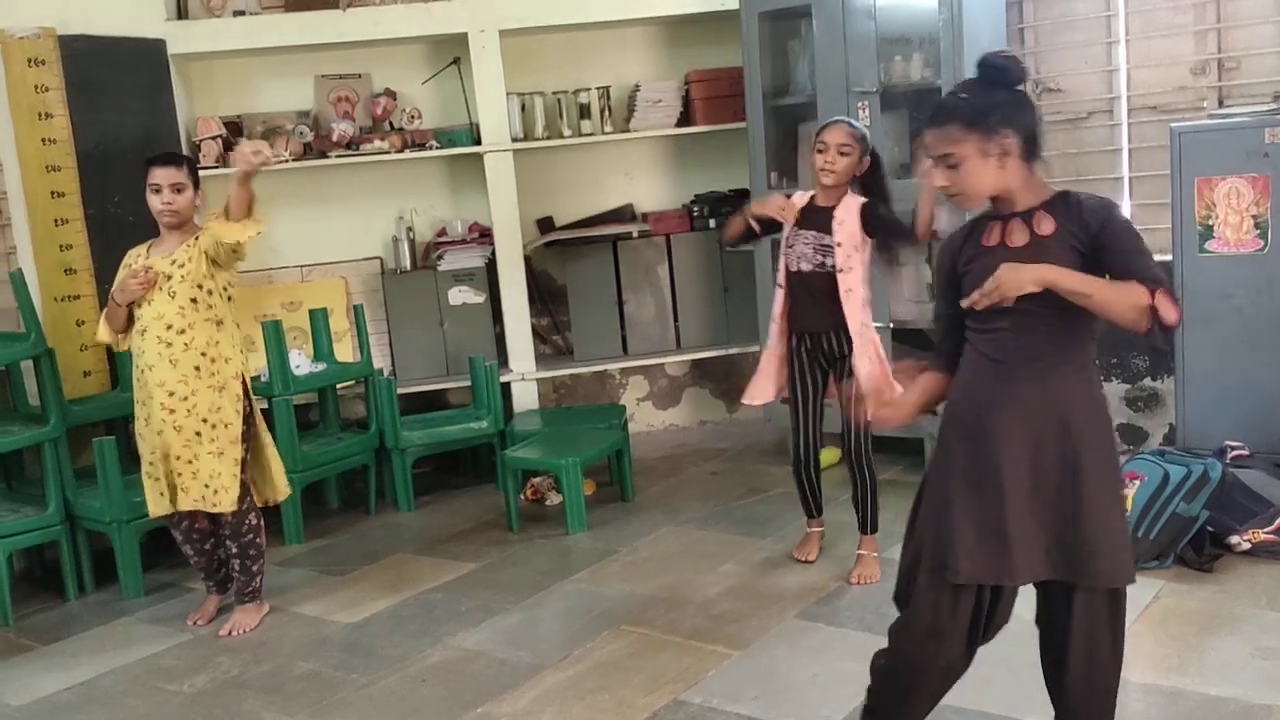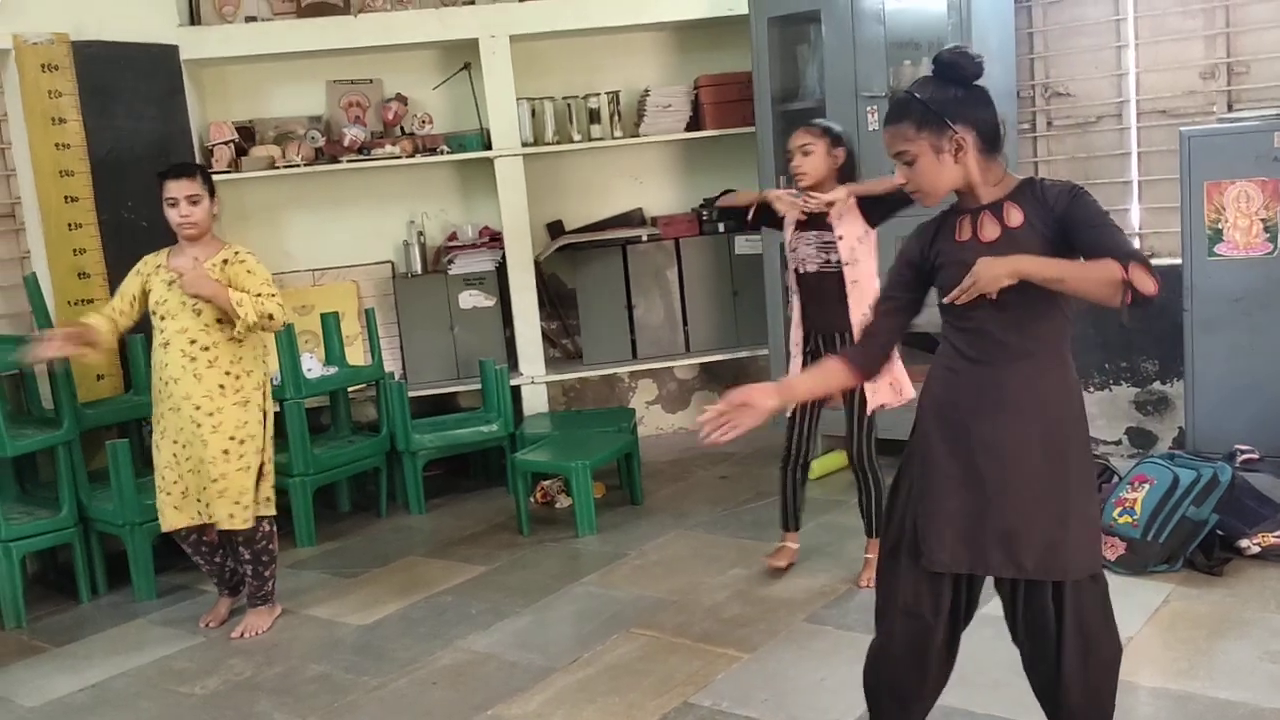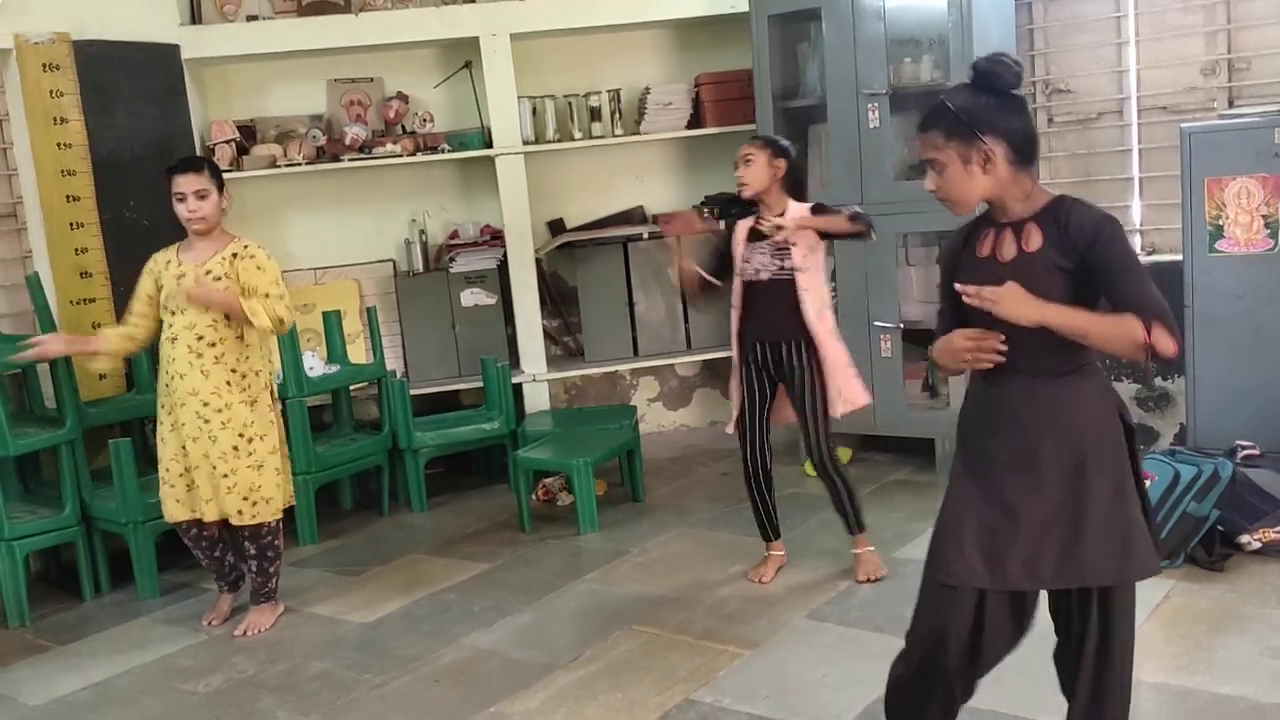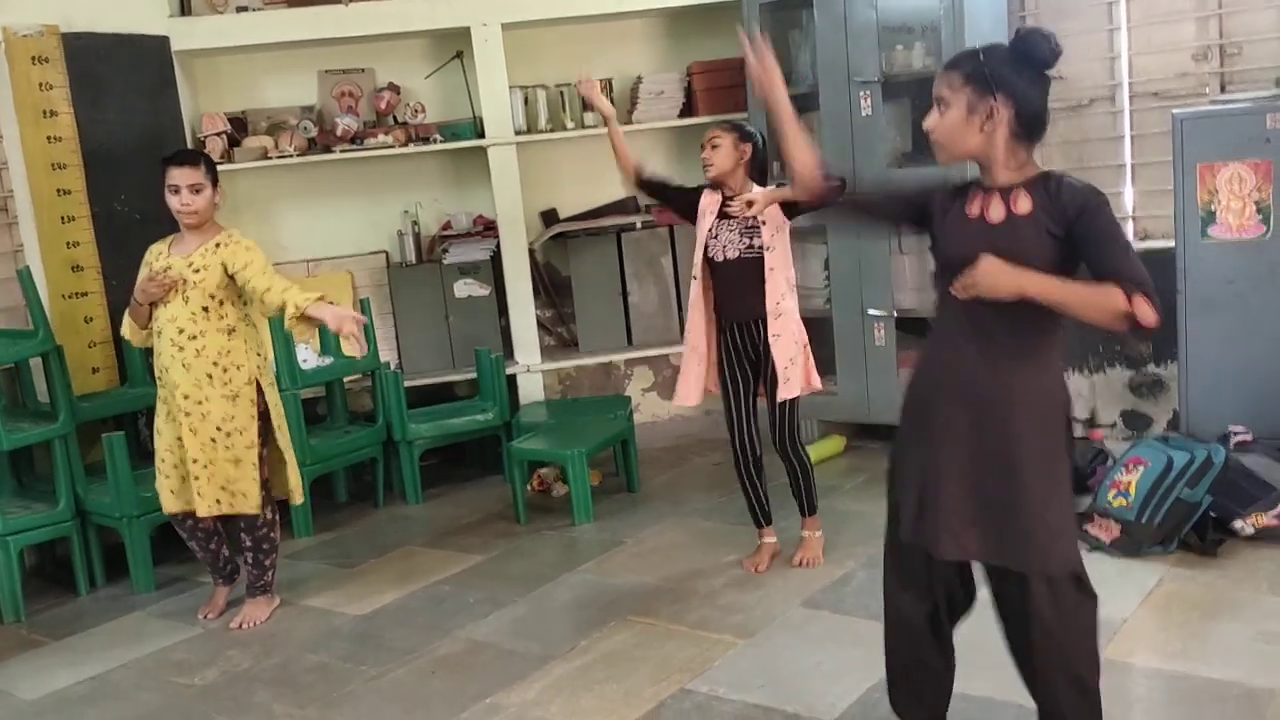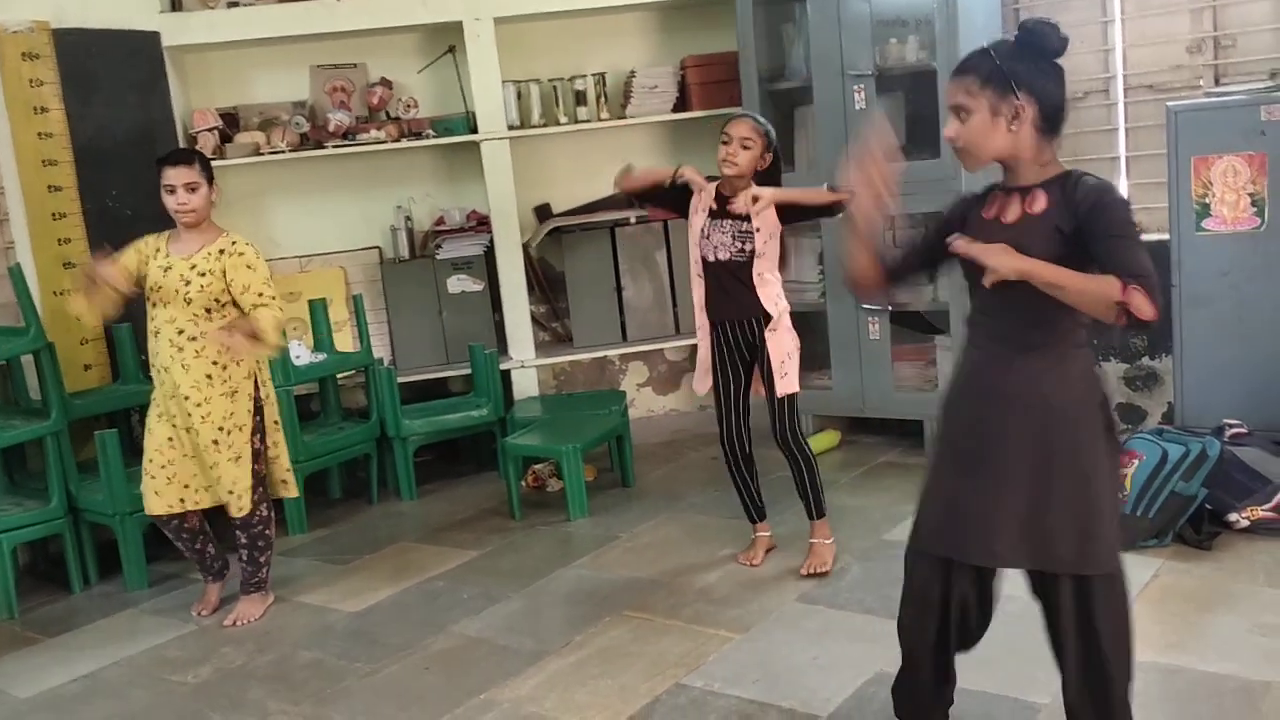
dt=0.4s
person 1, frame 1
left shoulder: (1090, 217)
right shoulder: (959, 247)
left elbow: (1159, 310)
left wrist: (1047, 275)
right wrist: (902, 404)
left hip: (1067, 442)
right hip: (977, 444)
left knee: (1083, 623)
right knee: (932, 621)
person 1, frame 2
left shoulder: (1057, 204)
right shoulder: (928, 243)
left elbow: (1138, 281)
right elbow: (866, 354)
left wrist: (1019, 264)
right wrist: (772, 395)
left hip: (1041, 438)
right hip: (950, 440)
left knee: (1068, 619)
right knee: (914, 616)
person 1, frame 3
left shoulder: (1083, 228)
right shoulder: (961, 248)
left elbow: (1160, 338)
left wrist: (1037, 310)
right wrist: (948, 351)
left hip: (1080, 455)
right hip: (990, 456)
left knee: (1095, 628)
right knee: (948, 623)
person 1, frame 4
left shoulder: (1070, 202)
right shoulder: (943, 202)
left elbow: (1140, 307)
left wrist: (1021, 280)
right wrist: (775, 91)
left hip: (1019, 431)
right hip: (936, 426)
left knee: (1045, 606)
right knee: (917, 600)
person 1, frame 5
left shoulder: (1088, 200)
right shoulder: (972, 211)
left elbow: (1140, 303)
right elbow: (872, 282)
left wrist: (1023, 265)
right wrist: (866, 218)
left hip: (1059, 431)
right hip: (975, 428)
left knee: (1082, 607)
right knee: (931, 596)
person 2, frame 1
left shoulder: (210, 246)
right shoulder: (135, 259)
left elbow: (236, 228)
right elbow: (115, 335)
left wrist: (243, 177)
right wrist: (118, 299)
left hip: (214, 394)
right hip: (158, 402)
left knee: (230, 493)
right knee: (179, 503)
left ankle: (251, 596)
right ankle: (216, 586)
person 2, frame 2
left shoulder: (238, 261)
right shoulder: (151, 267)
left elbow: (274, 314)
right elbow: (111, 319)
left wrist: (214, 292)
right wrist: (73, 335)
left hip: (233, 405)
right hip: (175, 408)
left knee: (243, 503)
right knee: (184, 510)
left ankle: (264, 600)
right ankle: (230, 589)
person 2, frame 3
left shoulder: (247, 256)
right shoulder: (162, 264)
left elbow: (281, 315)
right elbow: (133, 331)
left wrist: (225, 299)
right wrist: (73, 343)
left hip: (239, 402)
right hip: (181, 406)
left knee: (250, 499)
right knee: (190, 507)
left ankle: (266, 598)
right ankle: (229, 585)
person 2, frame 4
left shoulder: (233, 248)
right shoulder: (155, 256)
left elbow: (271, 286)
right elbow: (138, 334)
left wrist: (326, 311)
right wrist: (140, 300)
left hip: (230, 394)
right hip: (175, 400)
left knee: (246, 490)
right knee: (182, 499)
left ankle: (262, 590)
right ankle: (223, 578)
person 2, frame 5
left shoulder: (234, 251)
right shoulder: (148, 250)
left elbow: (269, 311)
right elbow: (100, 298)
left wrist: (242, 330)
right wrist: (95, 279)
left hip: (228, 395)
right hip: (171, 398)
left knee: (245, 490)
right knee: (166, 499)
left ankle: (257, 587)
right ankle: (214, 574)
person 3, frame 1
left shoulder: (864, 212)
right shoulder: (794, 207)
left elbow: (910, 236)
right elbow: (730, 239)
right wrist: (753, 212)
left hip: (848, 340)
right hip: (801, 341)
left knee: (856, 446)
right knee: (802, 446)
left ankle: (868, 548)
right ankle: (815, 524)
person 3, frame 2
left shoulder: (859, 207)
right shoulder: (790, 212)
left elbow: (909, 187)
right elbow: (725, 205)
left wrist: (846, 192)
right wrist: (767, 195)
left hip: (857, 341)
right hip: (810, 344)
left knee: (860, 451)
right knee: (795, 448)
left ankle: (875, 551)
right ankle: (789, 539)
person 3, frame 3
left shoulder: (809, 216)
right shoulder: (741, 232)
left elbow: (861, 224)
right elbow: (699, 286)
left wrist: (797, 224)
right wrist: (681, 249)
left hip: (802, 350)
right hip: (754, 355)
left knee: (822, 454)
right knee: (752, 457)
left ankle: (863, 545)
right ankle: (774, 548)
person 3, frame 4
left shoulder: (776, 202)
right shoulder: (702, 203)
left elbow: (828, 184)
right elbow: (638, 177)
right wrist: (606, 115)
left hip: (775, 333)
right hip: (728, 337)
left knee: (785, 438)
right knee: (742, 444)
left ankle: (811, 529)
right ankle: (766, 536)
person 3, frame 5
left shoulder: (772, 202)
right shoulder: (696, 196)
left elbow: (836, 199)
right elbow: (625, 183)
left wrist: (773, 194)
right wrist: (680, 173)
left hip: (768, 328)
right hip: (722, 334)
left knee: (787, 434)
right knee: (733, 439)
left ankle: (821, 533)
right ankle: (761, 531)
